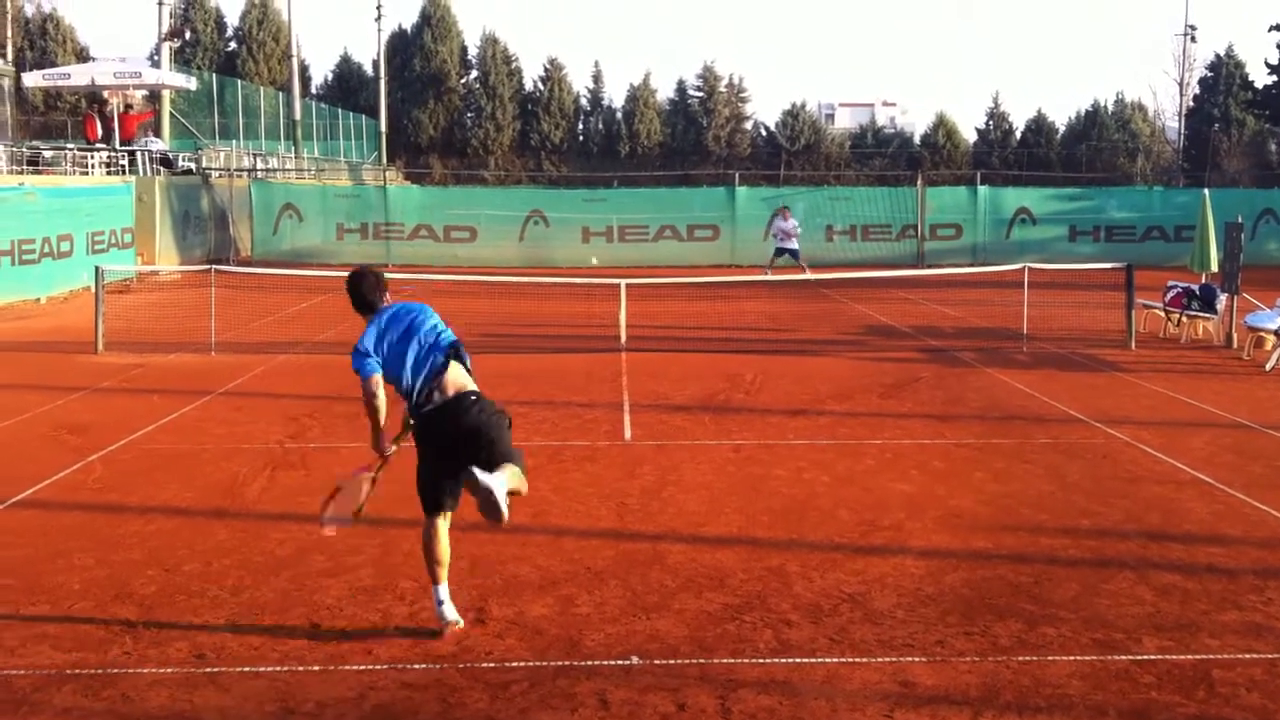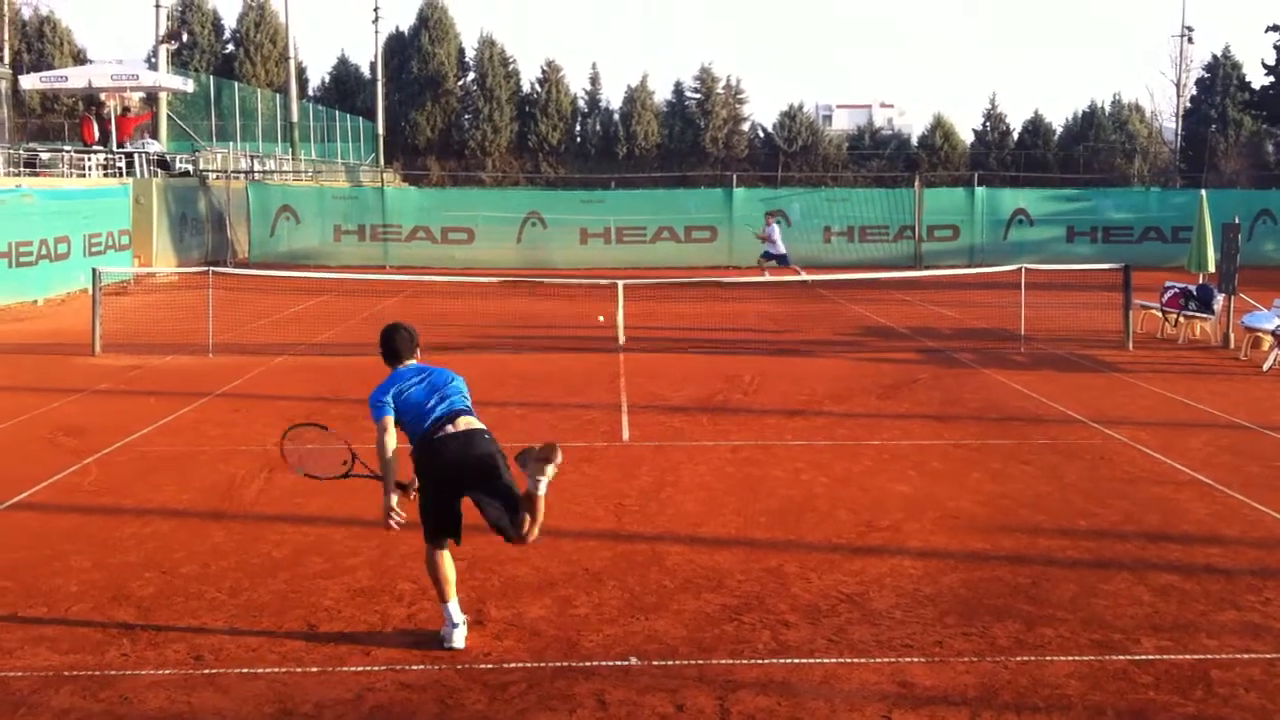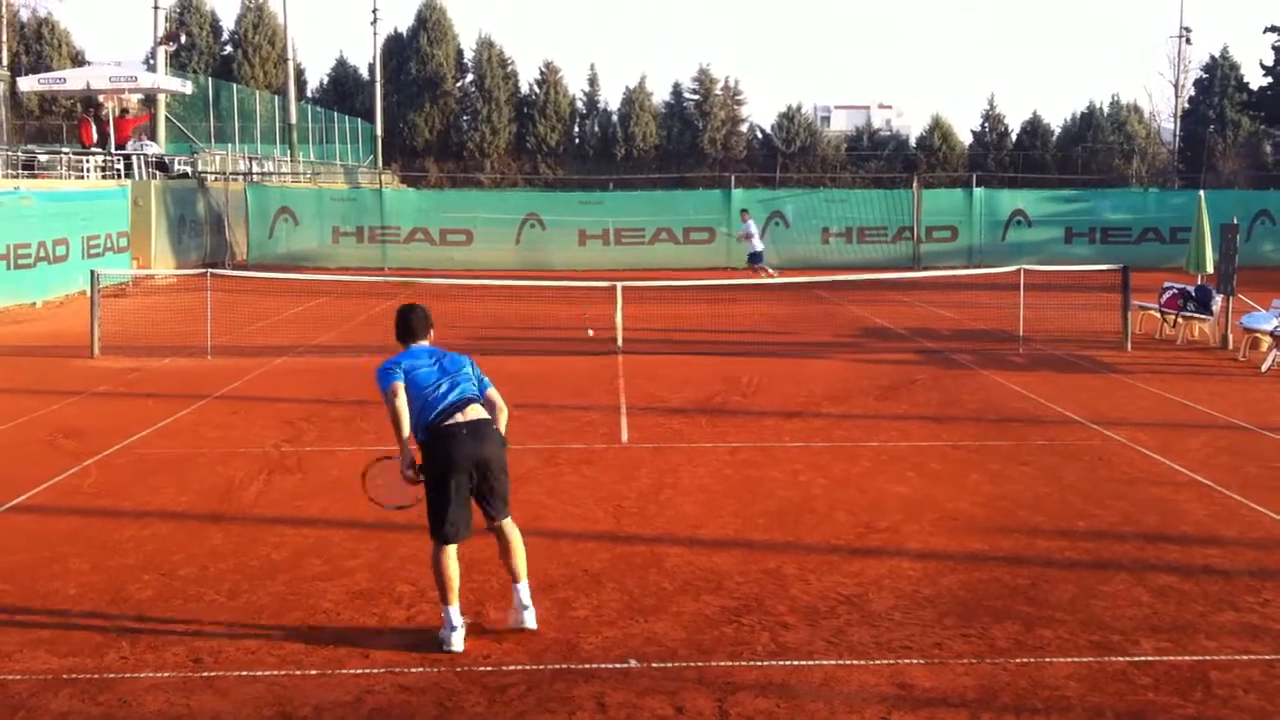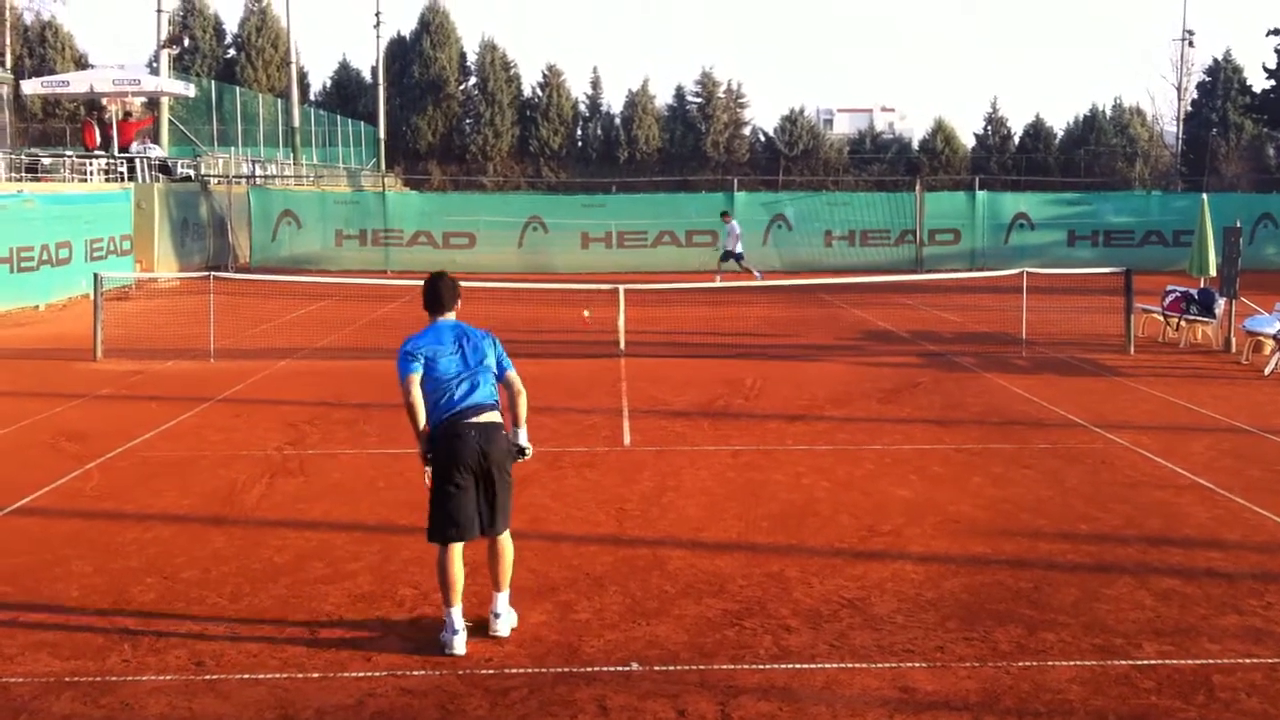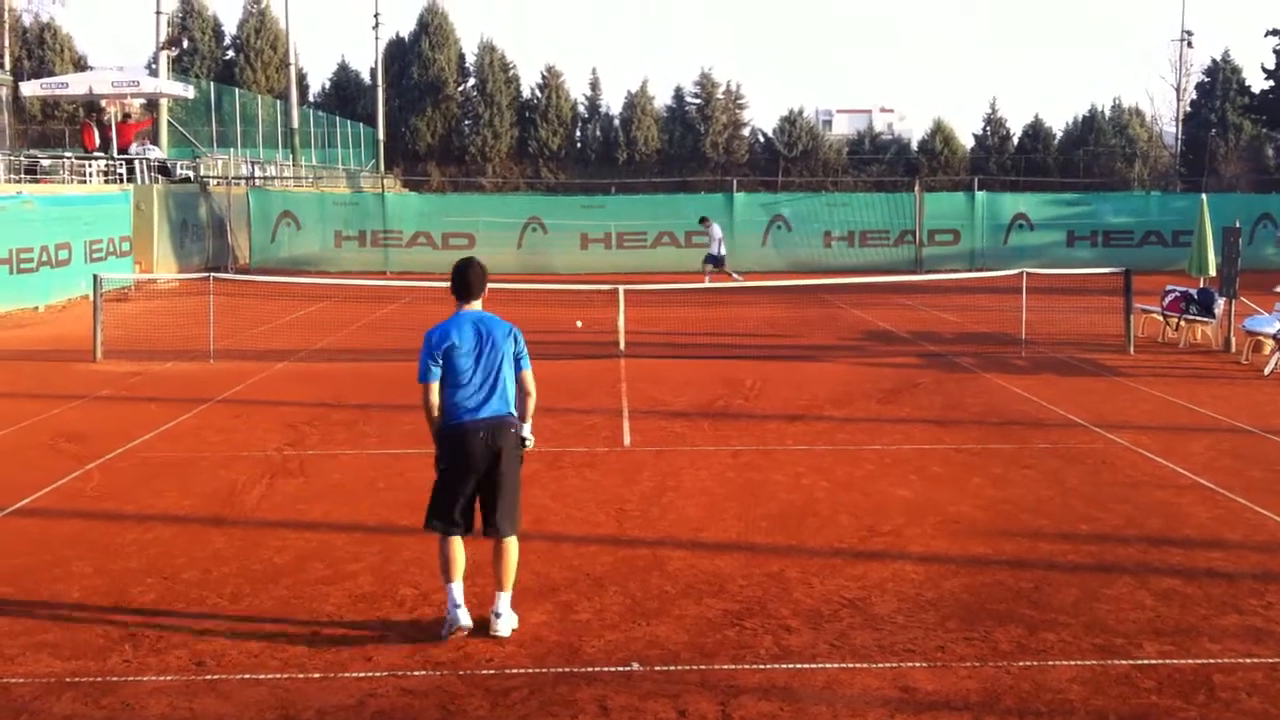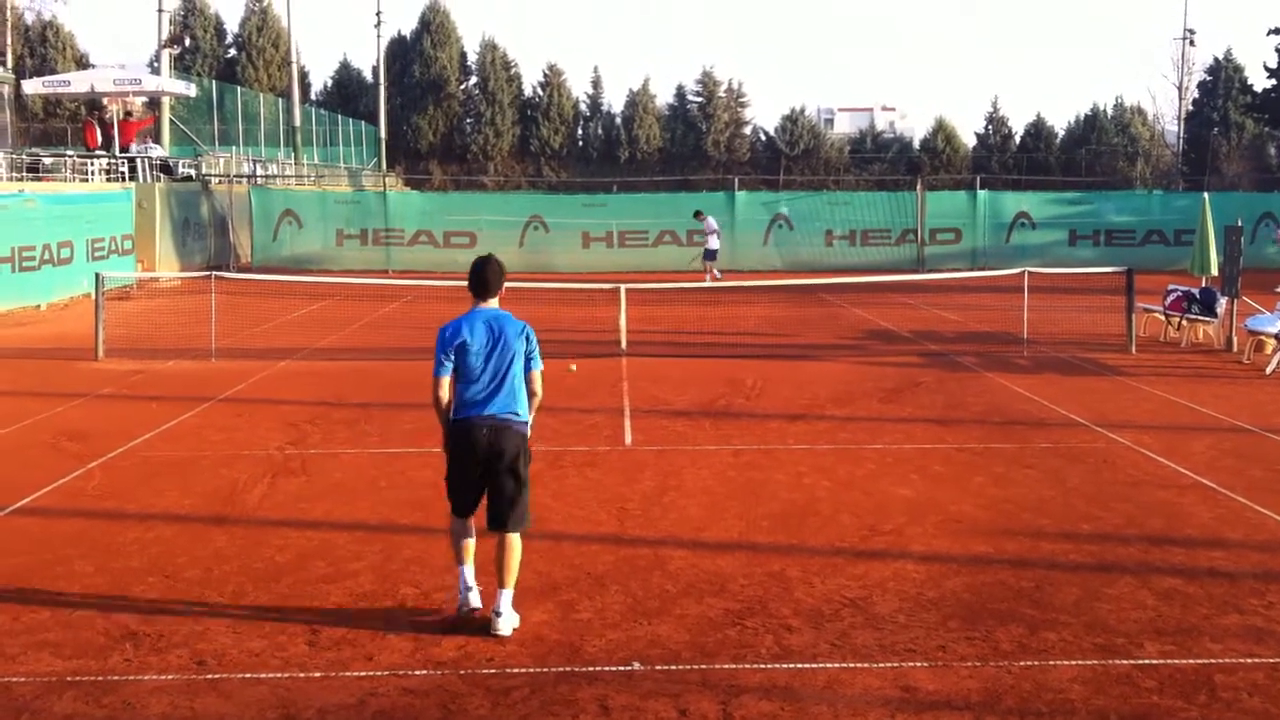
dt=0.2s
person 1, frame 1
left shoulder: (364, 346)
right shoulder: (418, 311)
left elbow: (375, 394)
left wrist: (379, 437)
left hip: (431, 422)
right hip: (469, 407)
left knee: (437, 516)
right knee: (513, 477)
left ankle: (444, 605)
right ankle: (494, 482)
person 1, frame 2
left shoulder: (384, 391)
right shoulder: (447, 376)
left elbow: (387, 435)
left wrist: (390, 495)
left hip: (436, 454)
right hip: (477, 441)
left knee: (438, 544)
right knee: (523, 531)
left ankle: (454, 624)
right ankle: (536, 475)
person 1, frame 3
left shoulder: (393, 365)
right shoulder: (462, 360)
left elbow: (397, 399)
right elbow: (500, 407)
left wrist: (406, 452)
right wrist: (495, 445)
left hip: (444, 442)
right hip: (485, 433)
left knee: (445, 541)
right knee: (501, 519)
left ankle: (452, 625)
right ankle: (524, 604)
person 1, frame 4
left shoulder: (414, 346)
right shoulder: (485, 338)
left elbow: (412, 392)
right elbow: (517, 390)
left wrist: (423, 440)
right wrist: (520, 432)
left hip: (452, 441)
right hip: (494, 435)
left knee: (450, 540)
right knee: (499, 531)
left ankle: (455, 628)
right ankle: (500, 613)
person 1, frame 5
left shoulder: (439, 336)
right shoulder: (508, 331)
left elbow: (431, 400)
right elbow: (529, 389)
left wrist: (439, 442)
right wrist: (525, 427)
left hip: (462, 437)
right hip: (504, 434)
left knee: (451, 529)
right knee: (505, 530)
left ankle: (457, 607)
right ankle: (501, 613)
person 1, frame 6
left shoulder: (452, 331)
right shoulder: (522, 331)
left elbow: (441, 394)
right elbow: (536, 390)
left wrist: (447, 433)
right wrist: (526, 421)
left hip: (468, 431)
right hip: (511, 433)
left knee: (462, 513)
right knee: (509, 526)
left ankle: (468, 588)
right ankle: (503, 611)
